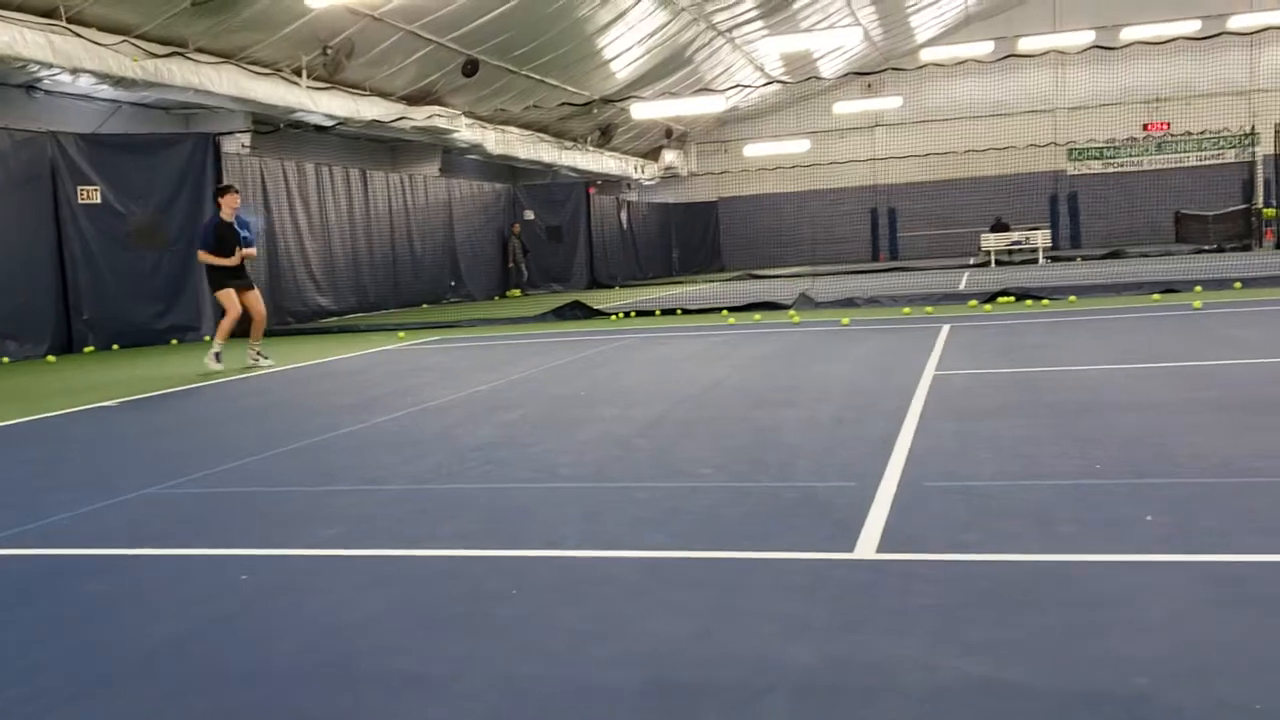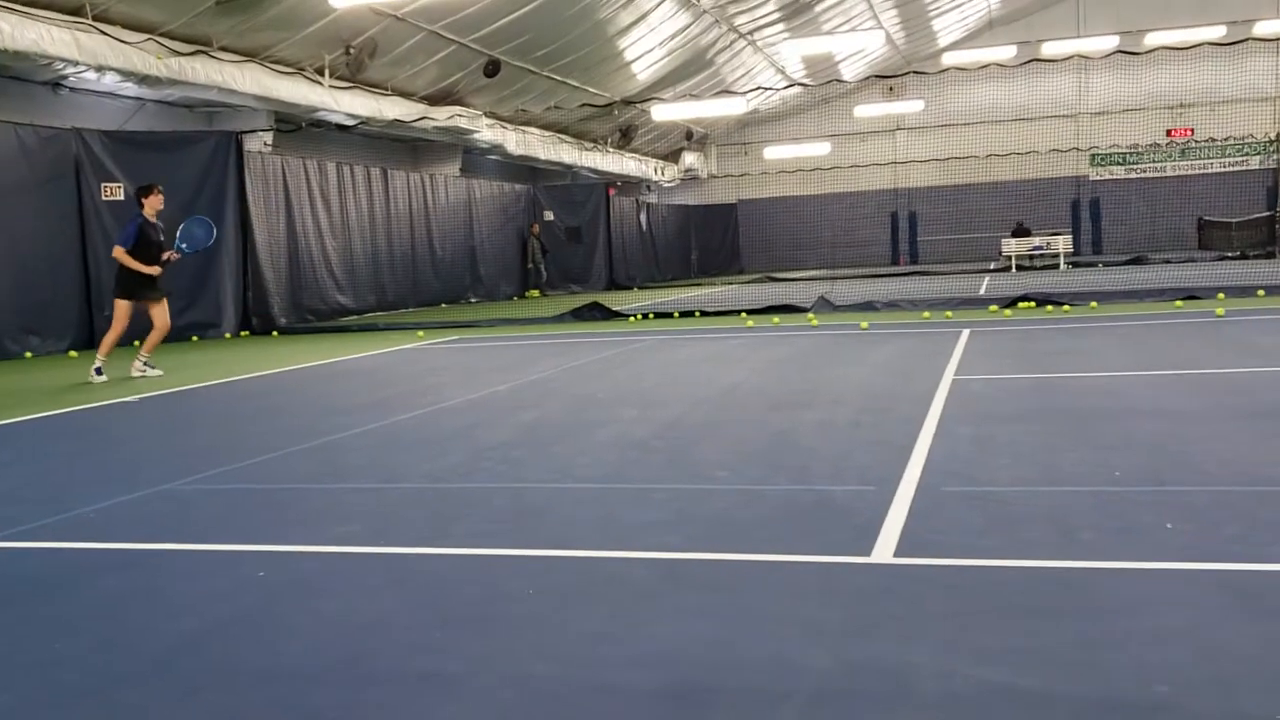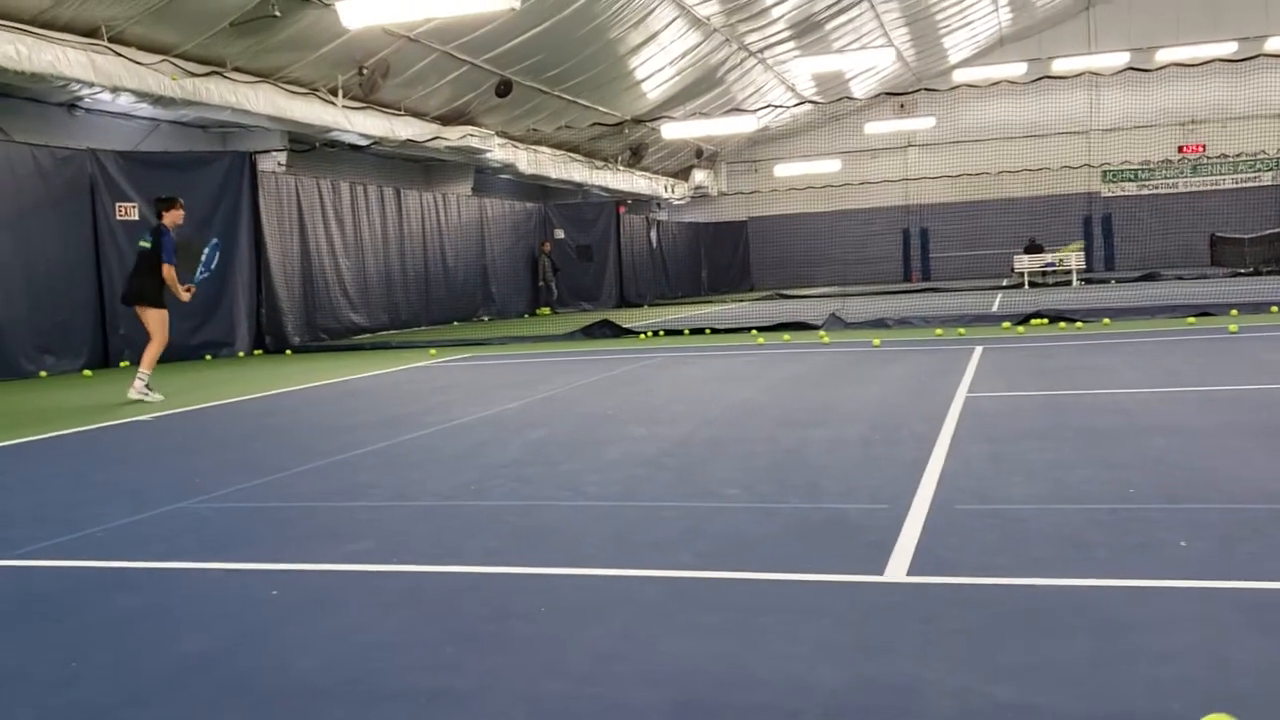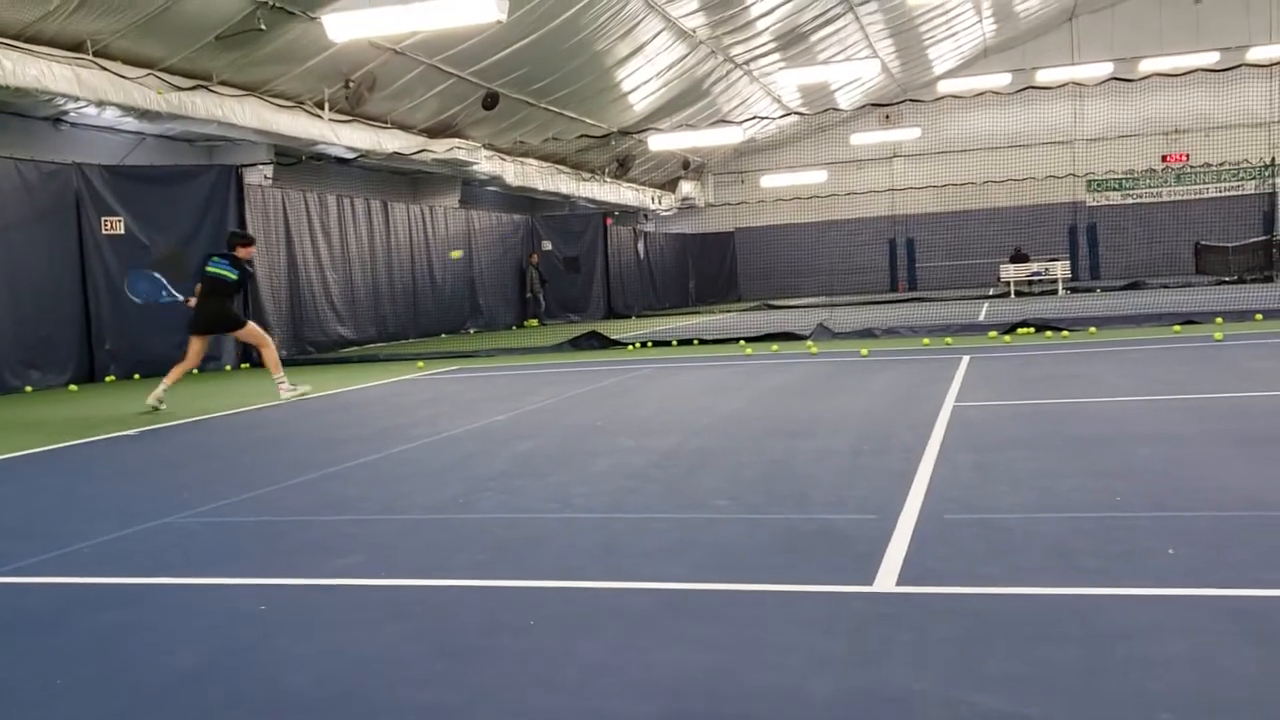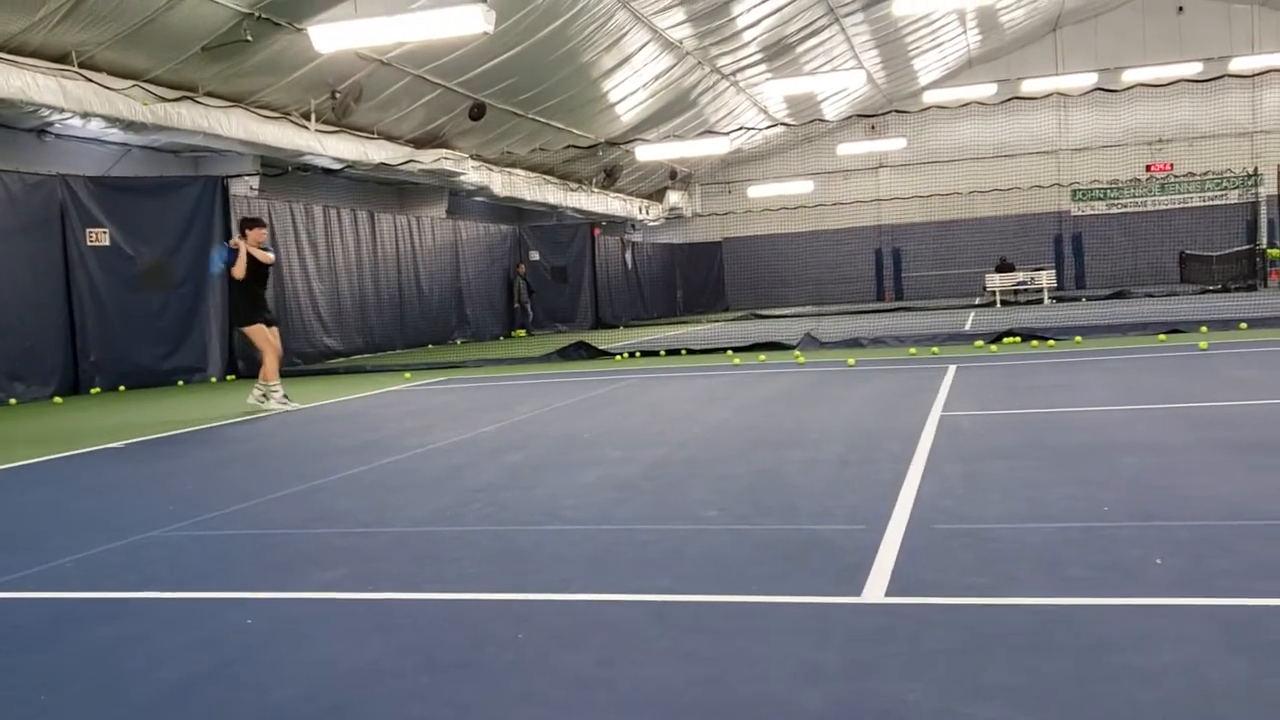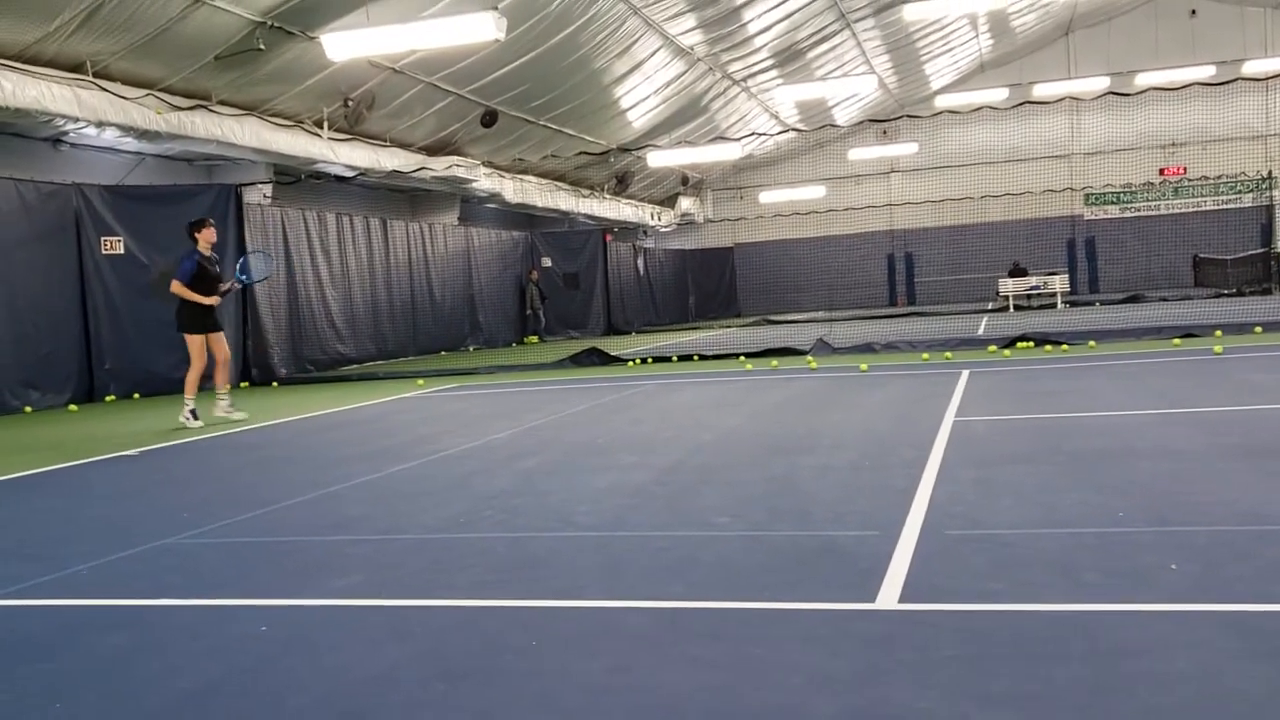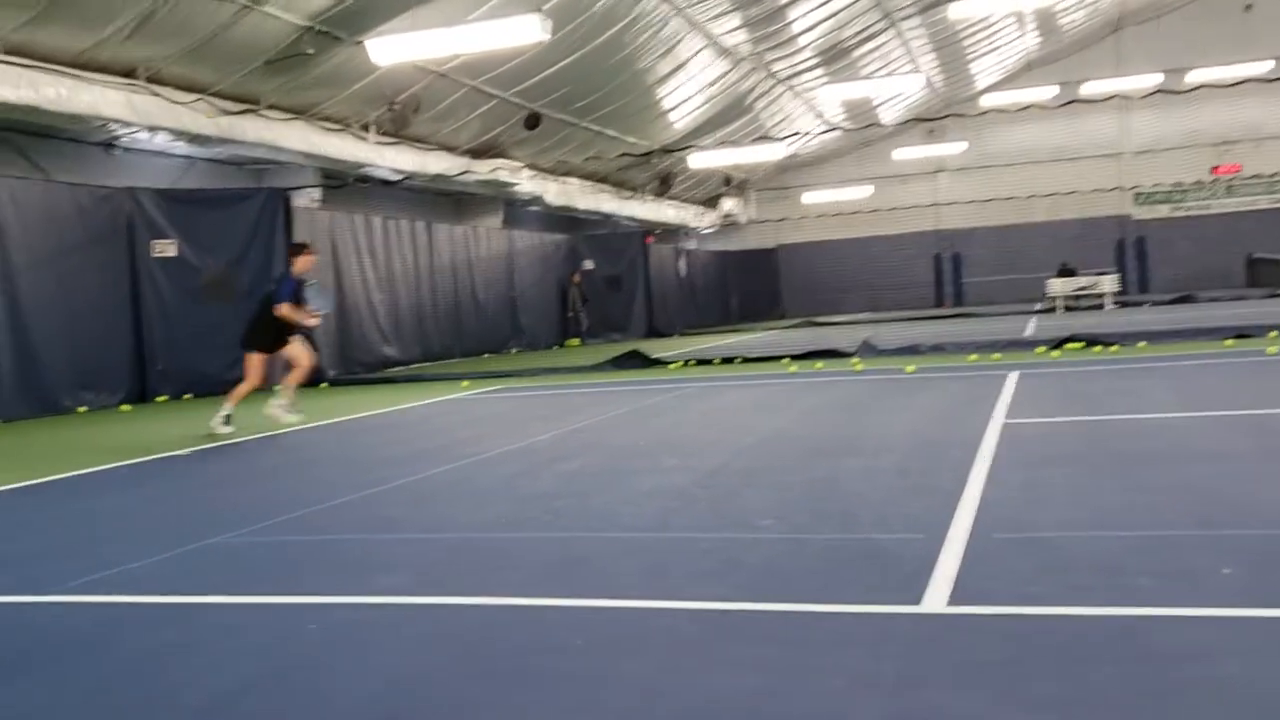
dt=0.7s
person 1, frame 1
left shoulder: (242, 223)
right shoulder: (212, 225)
left elbow: (253, 251)
right elbow: (201, 255)
left wrist: (244, 252)
right wrist: (227, 261)
left hip: (240, 274)
right hip: (220, 275)
left knee: (260, 314)
right knee: (234, 311)
left ankle: (255, 353)
right ankle: (215, 352)
person 1, frame 2
left shoulder: (159, 227)
right shoulder: (136, 224)
right elbow: (117, 253)
left wrist: (167, 257)
right wrist: (145, 269)
left hip: (151, 283)
right hip: (129, 282)
left knee: (163, 325)
right knee: (119, 327)
left ankle: (140, 364)
right ankle: (97, 366)
person 1, frame 3
left shoulder: (156, 234)
right shoulder: (167, 237)
right elbow: (167, 272)
left wrist: (179, 287)
right wrist: (180, 294)
left hip: (138, 289)
right hip: (148, 291)
left knee: (158, 338)
right knee: (160, 339)
left ankle: (143, 384)
right ankle: (138, 386)
person 1, frame 4
left shoulder: (210, 259)
right shoulder: (245, 271)
left elbow: (199, 289)
left hip: (201, 314)
right hip: (223, 314)
left knee: (190, 362)
right knee: (265, 342)
left ankle: (158, 393)
right ankle: (284, 387)
person 1, frame 5
left shoulder: (264, 251)
right shoulder: (239, 255)
left elbow: (269, 259)
right elbow: (238, 275)
left wrist: (247, 245)
right wrist: (242, 248)
left hip: (261, 307)
right hip: (245, 309)
left knee: (276, 352)
right knee: (271, 349)
left ankle: (258, 393)
right ankle: (277, 397)
person 1, frame 6
left shoulder: (214, 259)
right shoulder: (192, 260)
right elbow: (175, 287)
left wrist: (225, 287)
right wrist: (204, 300)
left hip: (209, 315)
right hip: (192, 316)
left knee: (224, 358)
right knee: (199, 364)
left ankle: (223, 404)
right ankle: (187, 411)
person 1, frame 7
left shoulder: (297, 281)
right shoulder: (288, 281)
right elbow: (283, 310)
left wrist: (306, 315)
right wrist: (306, 321)
left hip: (282, 332)
right hip: (261, 331)
left knee: (307, 361)
right knee: (254, 381)
left ankle: (280, 403)
right ankle: (223, 415)
